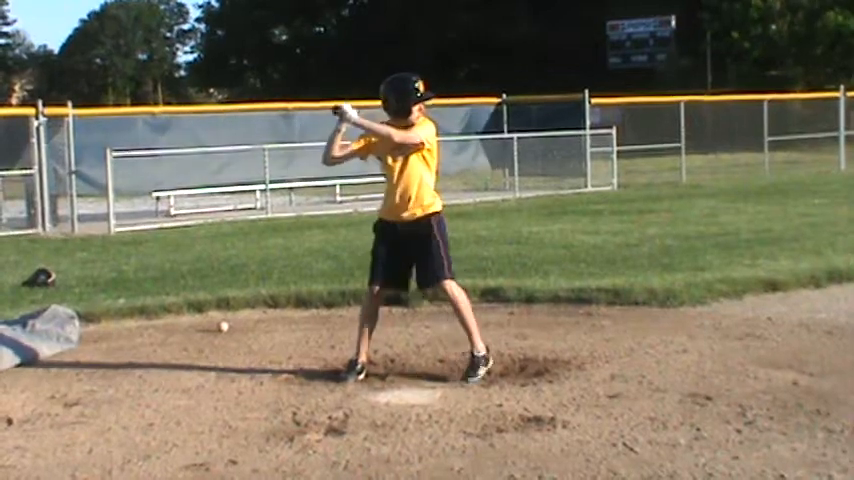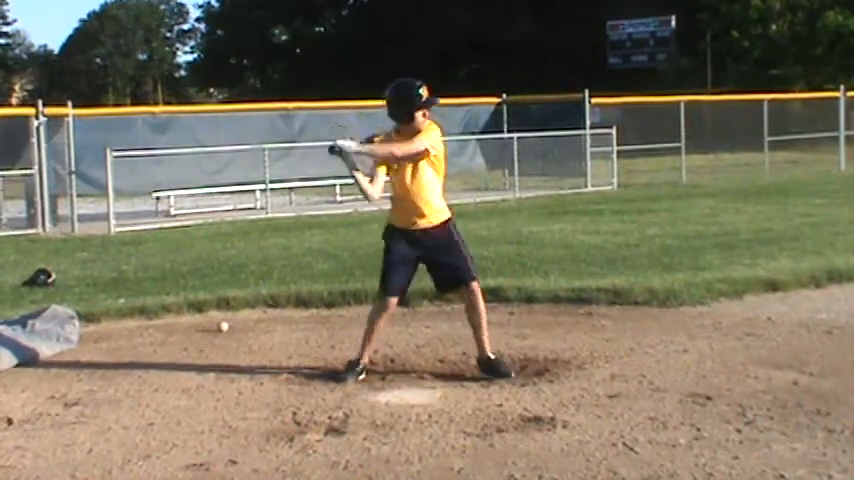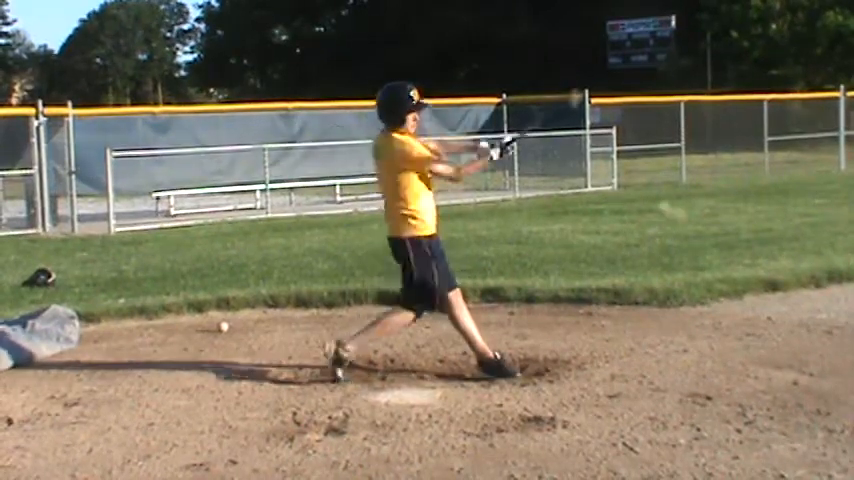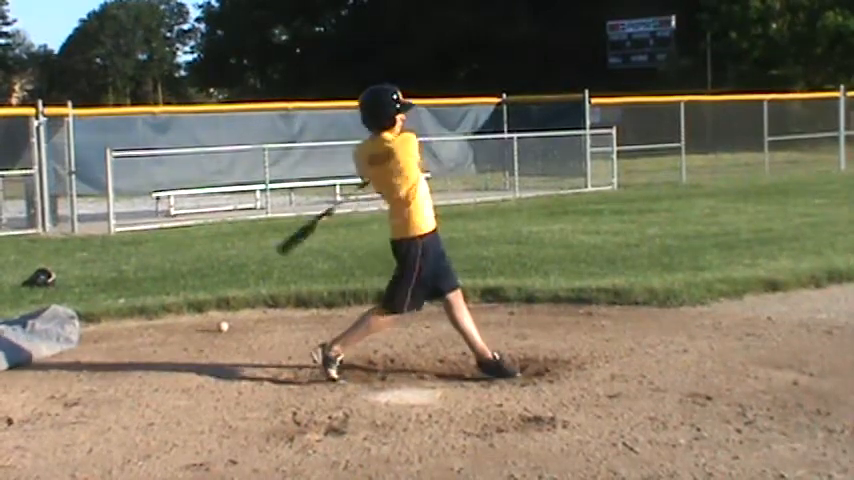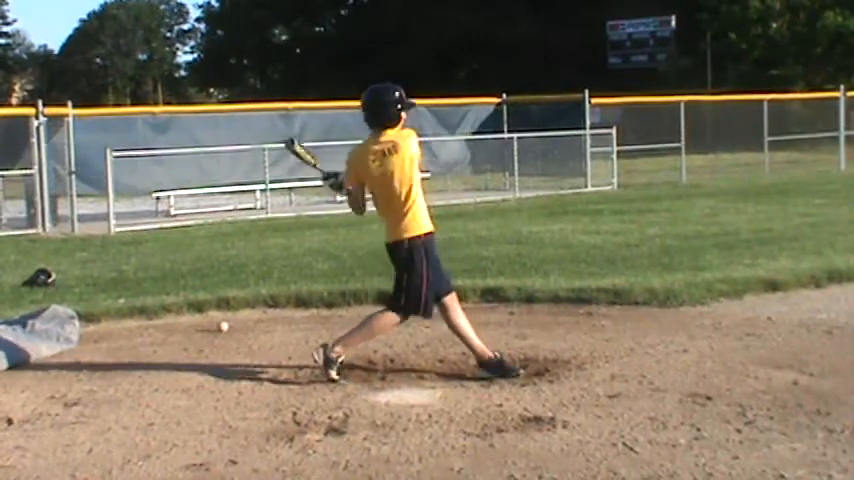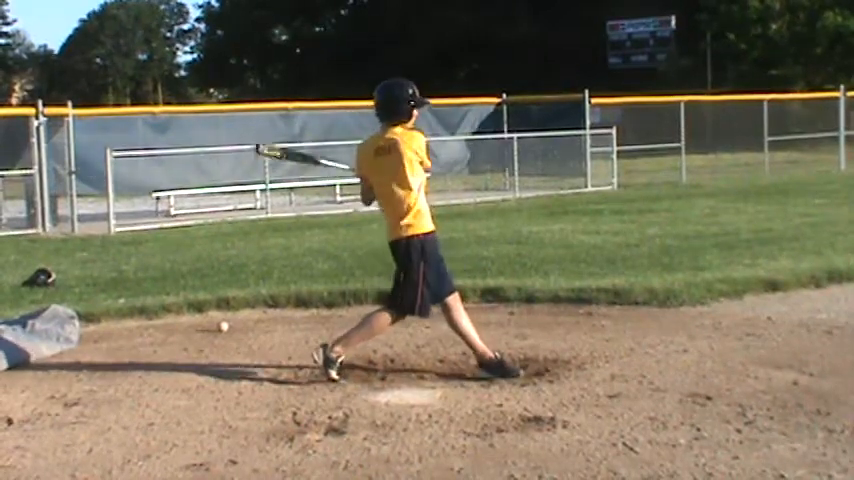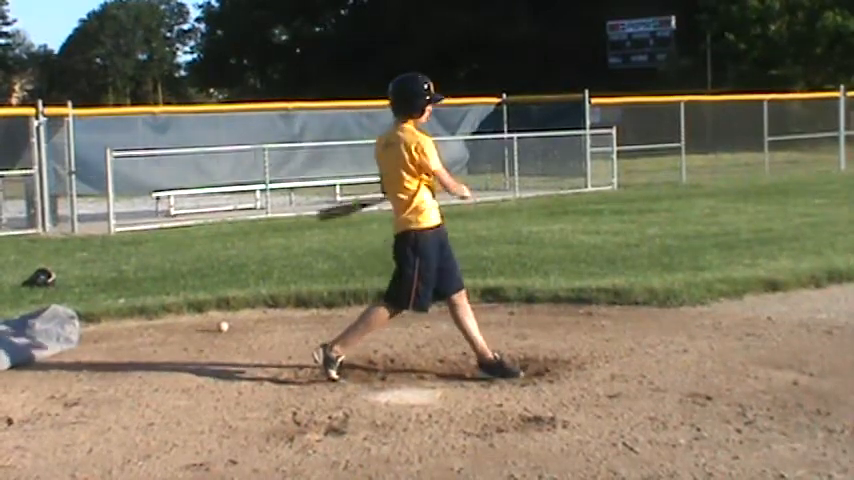
dt=0.2s
person 1, frame 1
left shoulder: (425, 128)
right shoulder: (373, 136)
left elbow: (399, 138)
right elbow: (331, 158)
left wrist: (357, 120)
right wrist: (341, 126)
left hip: (426, 219)
right hip: (390, 222)
left knee: (446, 284)
right knee: (374, 291)
left ankle: (479, 350)
right ankle: (359, 361)
person 1, frame 2
left shoulder: (429, 131)
right shoulder: (382, 144)
left elbow: (405, 149)
right elbow: (373, 194)
left wrist: (359, 148)
right wrist: (353, 165)
left hip: (439, 225)
right hip: (404, 230)
left knee: (471, 288)
right knee: (388, 300)
left ankle: (486, 356)
right ankle: (360, 360)
person 1, frame 3
left shoulder: (387, 140)
right shoulder: (406, 148)
left elbow: (436, 148)
right elbow: (453, 174)
left wrist: (474, 146)
right wrist: (484, 158)
left hip: (420, 234)
right hip: (415, 237)
left knee: (452, 295)
right knee: (414, 307)
left ankle: (486, 356)
right ankle: (344, 348)
person 1, frame 4
left shoulder: (361, 153)
right shoulder: (407, 142)
left hip: (413, 234)
right hip: (418, 236)
left knee: (452, 294)
right knee: (392, 306)
left ankle: (485, 357)
right ankle: (332, 350)
person 1, frame 5
left shoulder: (357, 156)
right shoulder: (408, 139)
left elbow: (358, 208)
left wrist: (346, 185)
left hip: (398, 237)
right hip: (416, 236)
left knee: (447, 298)
right knee: (401, 310)
left ankle: (486, 357)
right ankle: (334, 351)
person 1, frame 6
left shoulder: (365, 150)
right shoulder: (414, 140)
left elbow: (367, 198)
left hip: (408, 234)
right hip: (416, 235)
left knee: (450, 297)
right knee: (398, 308)
left ankle: (486, 357)
right ankle: (333, 351)
person 1, frame 7
left shoulder: (384, 142)
right shoulder: (419, 140)
left elbow: (386, 187)
right elbow: (447, 184)
right wrist: (467, 192)
left hip: (428, 230)
right hip: (420, 231)
left knee: (456, 294)
right knee: (395, 302)
left ankle: (486, 358)
right ankle: (334, 350)
